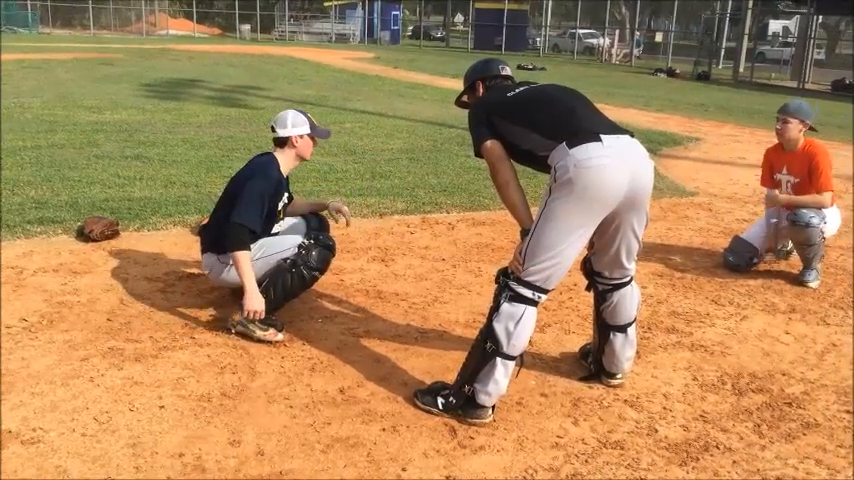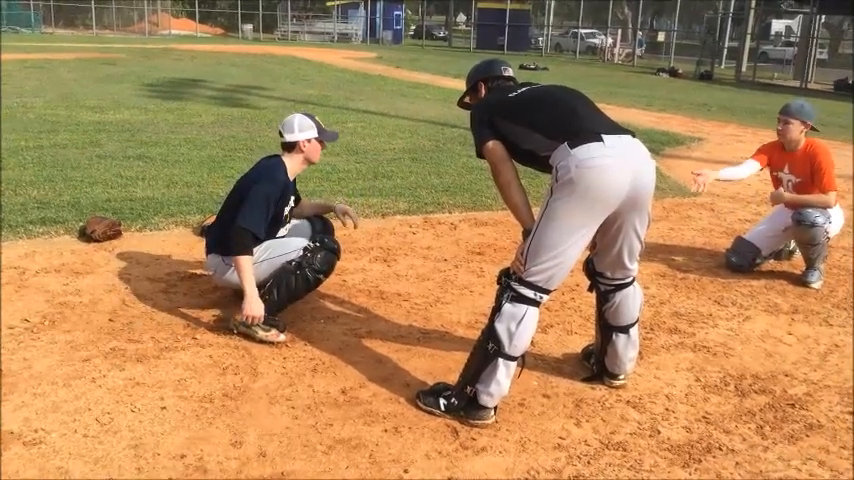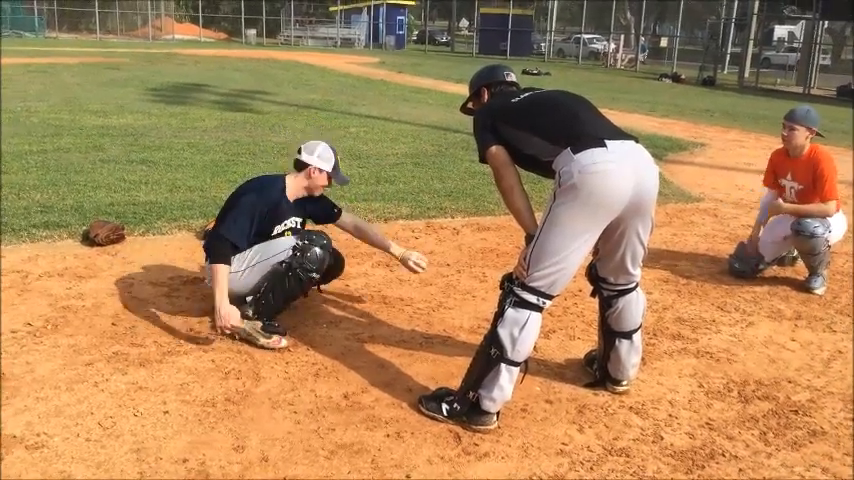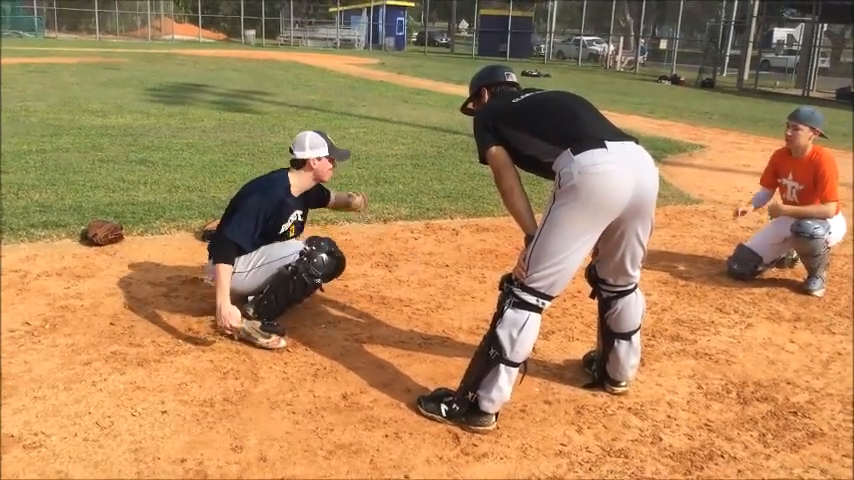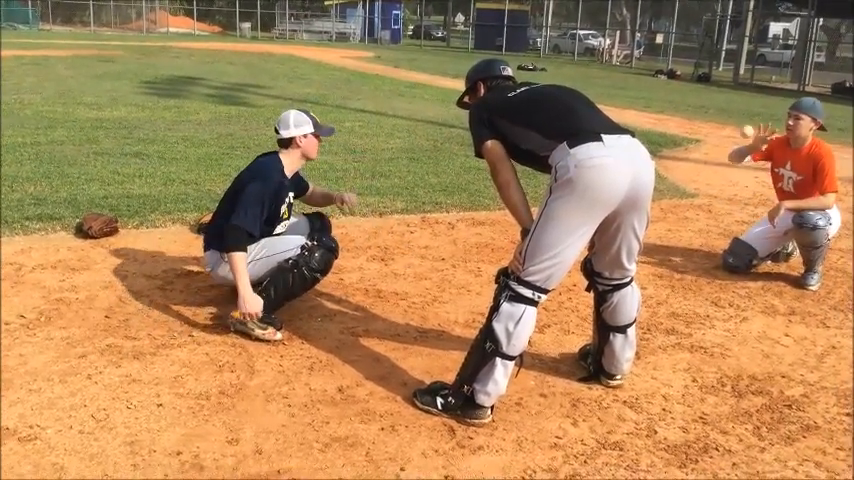
dt=0.5s
person 1, frame 1
left shoulder: (483, 106)
right shoulder: (548, 93)
left elbow: (501, 167)
left wrist: (528, 231)
left hip: (590, 166)
right hip: (637, 159)
left knee: (523, 285)
right knee: (616, 273)
left ankle: (474, 397)
right ankle: (611, 364)
person 1, frame 2
left shoulder: (485, 107)
right shoulder: (551, 93)
left elbow: (503, 168)
left wrist: (531, 232)
left hip: (591, 166)
right hip: (638, 159)
left knee: (526, 285)
right knee: (617, 272)
left ankle: (476, 398)
right ankle: (615, 364)
person 1, frame 3
left shoulder: (488, 112)
right shoulder: (553, 99)
left elbow: (506, 174)
left wrist: (533, 237)
left hip: (594, 171)
right hip: (642, 164)
left knee: (528, 290)
right knee: (621, 278)
left ankle: (479, 404)
right ankle: (617, 370)
person 1, frame 4
left shoulder: (488, 113)
right shoulder: (552, 99)
left elbow: (506, 174)
left wrist: (533, 238)
left hip: (593, 173)
right hip: (642, 166)
left knee: (527, 291)
right knee: (620, 280)
left ankle: (477, 404)
right ankle: (616, 371)
person 1, frame 5
left shoulder: (485, 107)
right shoulder: (549, 93)
left elbow: (502, 169)
left wrist: (529, 231)
left hip: (590, 166)
right hip: (638, 159)
left knee: (524, 284)
right knee: (616, 273)
left ankle: (473, 398)
right ankle: (611, 364)
person 2, frame 1
left shoulder: (275, 168)
right shoulder: (265, 175)
left elbow: (286, 206)
right elbow: (237, 236)
left wrist: (326, 205)
right wrist: (251, 291)
right hip: (225, 259)
left knee: (315, 225)
right knee: (320, 247)
left ankle: (264, 284)
right ankle: (249, 317)
person 2, frame 2
left shoulder: (283, 172)
right shoulder: (272, 179)
left elbow: (295, 209)
right elbow: (240, 239)
left wrist: (333, 207)
right wrist: (251, 296)
right hip: (229, 261)
left knee: (320, 228)
right knee: (325, 251)
left ankle: (264, 284)
right ankle: (255, 317)
person 2, frame 3
left shoulder: (307, 197)
right shoulder: (262, 195)
left elbow: (351, 224)
right elbow: (220, 247)
left wrist: (399, 253)
right wrist: (222, 305)
left hip: (257, 262)
right hip: (232, 270)
left knee: (331, 261)
right knee: (316, 247)
left ankle: (258, 295)
right ankle: (254, 316)
person 2, frame 4
left shoulder: (304, 190)
right shoulder: (263, 196)
left elbow: (331, 198)
right elbow: (226, 249)
left wrist: (351, 201)
right wrist: (224, 305)
left hip: (253, 261)
right hip: (236, 268)
left knee: (331, 260)
right knee: (321, 256)
left ankle: (259, 298)
right ankle: (254, 318)
person 2, frame 5
left shoulder: (286, 169)
right shoulder: (266, 177)
left elbow: (311, 195)
right elbow: (235, 237)
left wrist: (336, 196)
right wrist: (245, 294)
right hip: (227, 258)
left knee: (318, 226)
right knee: (322, 250)
left ankle: (263, 283)
right ankle: (249, 316)
person 3, frame 1
left shoulder: (816, 152)
right shoulder: (772, 153)
left elbow: (825, 200)
right elbow: (770, 196)
left wrist: (782, 198)
right wrist: (770, 234)
left hip: (821, 215)
right hip: (784, 212)
left knee: (802, 219)
right knee: (734, 259)
left ankle: (812, 266)
right ankle: (783, 247)
person 3, frame 2
left shoulder: (818, 152)
right shoulder: (771, 149)
left elbow: (830, 200)
right elbow: (745, 169)
left wrist: (787, 197)
right wrist: (713, 175)
left hip: (824, 214)
right hip: (788, 211)
left knee: (807, 220)
right knee: (736, 260)
left ankle: (815, 266)
right ankle: (786, 246)
person 3, frame 3
left shoulder: (821, 159)
right shoulder: (777, 156)
left elbow: (829, 209)
right elbow: (770, 195)
left wrist: (785, 207)
right wrist: (757, 228)
left hip: (827, 221)
right hip: (790, 218)
left knee: (806, 229)
right knee: (740, 266)
left ankle: (818, 273)
right ankle: (788, 252)
person 3, frame 4
left shoulder: (823, 161)
right shoulder: (779, 156)
left elbow: (829, 209)
right elbow: (765, 191)
left wrist: (784, 209)
right wrist: (749, 206)
left hip: (827, 223)
right hip: (791, 219)
left knee: (806, 230)
right knee: (738, 268)
left ankle: (817, 274)
right ankle: (788, 254)
person 3, frame 5
left shoulder: (821, 153)
right shoulder: (776, 144)
left elbow: (828, 201)
right elbow: (733, 158)
left wrist: (785, 204)
right wrist: (755, 146)
left hip: (820, 215)
right hip: (785, 213)
left knee: (808, 221)
right knee: (734, 262)
left ankle: (813, 269)
right ankle: (783, 248)
